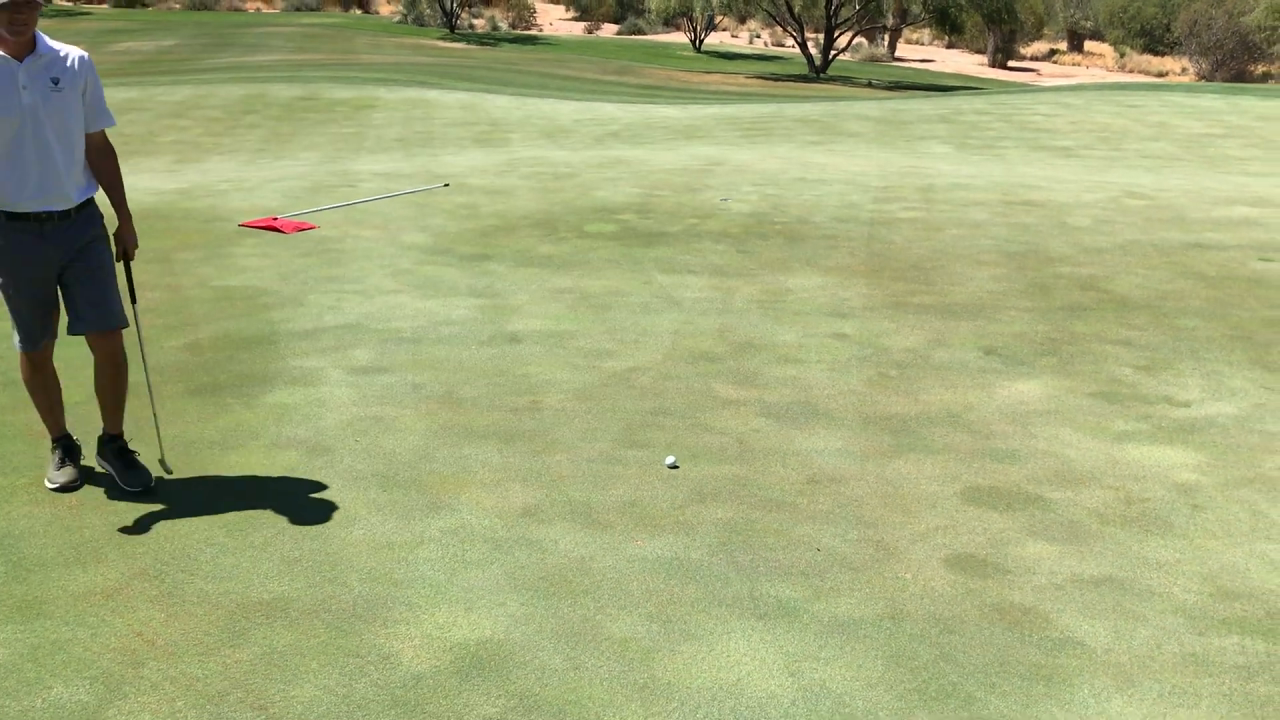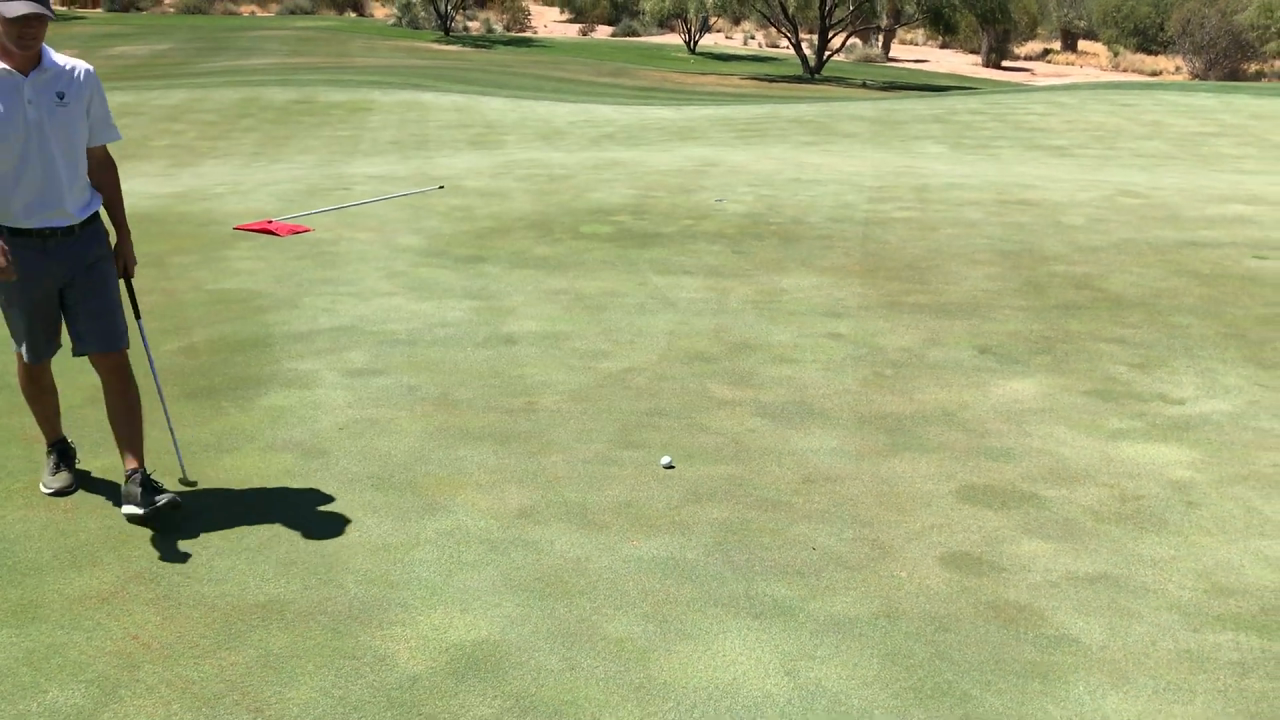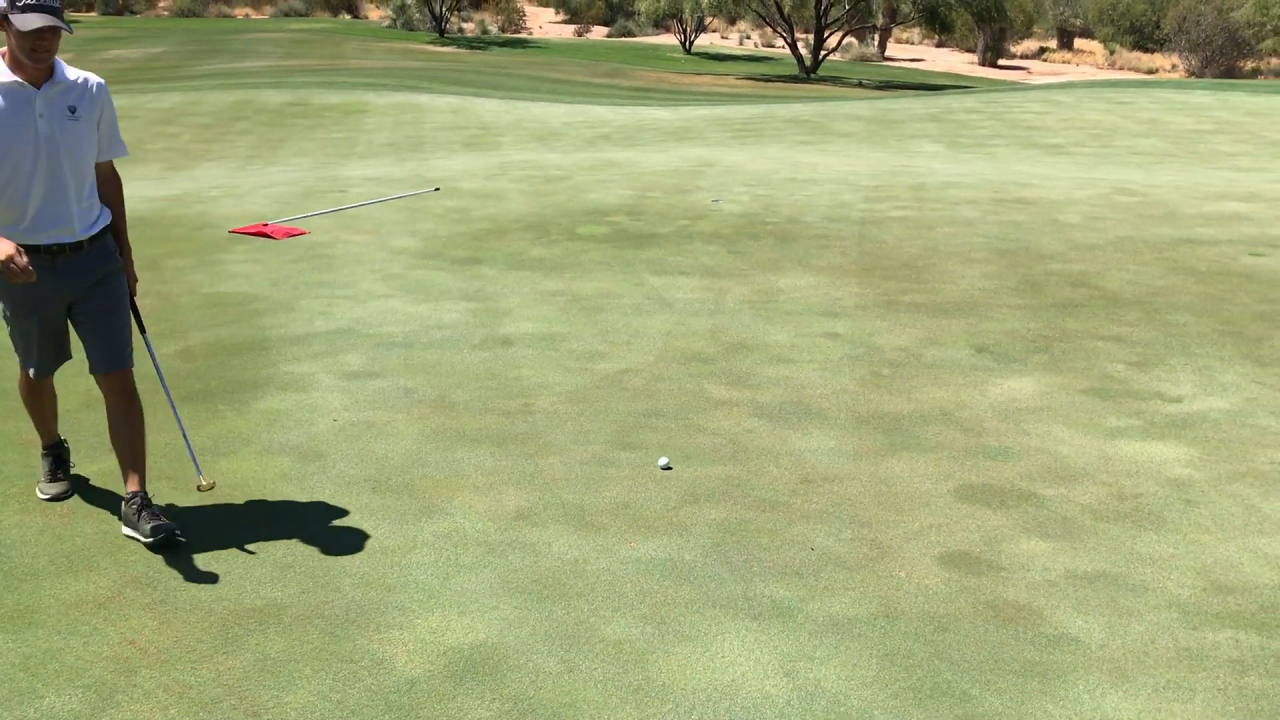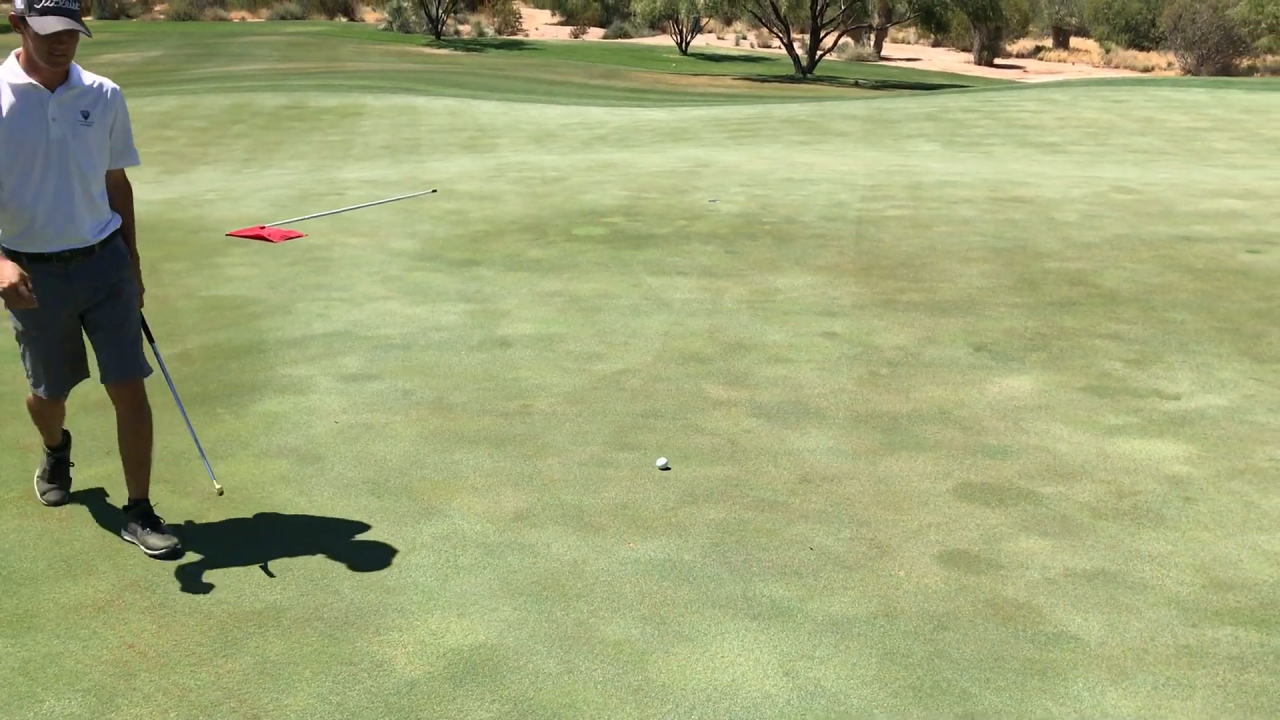
dt=0.1s
person 1, frame 1
left shoulder: (74, 64)
left elbow: (98, 147)
left wrist: (124, 220)
left hip: (80, 225)
left knee: (109, 339)
left ankle: (114, 444)
right ankle: (62, 446)
person 1, frame 2
left shoulder: (79, 77)
left wrist: (124, 236)
left hip: (84, 241)
left knee: (113, 359)
left ankle: (136, 478)
right ankle: (58, 449)
person 1, frame 3
left shoulder: (91, 92)
left wrist: (125, 253)
left hip: (94, 257)
left knee: (117, 378)
left ankle: (137, 500)
right ankle: (53, 450)
person 1, frame 4
left shoulder: (104, 96)
left wrist: (133, 262)
left hip: (104, 263)
left knee: (129, 388)
right knee: (48, 393)
left ankle: (138, 510)
right ankle: (56, 449)
